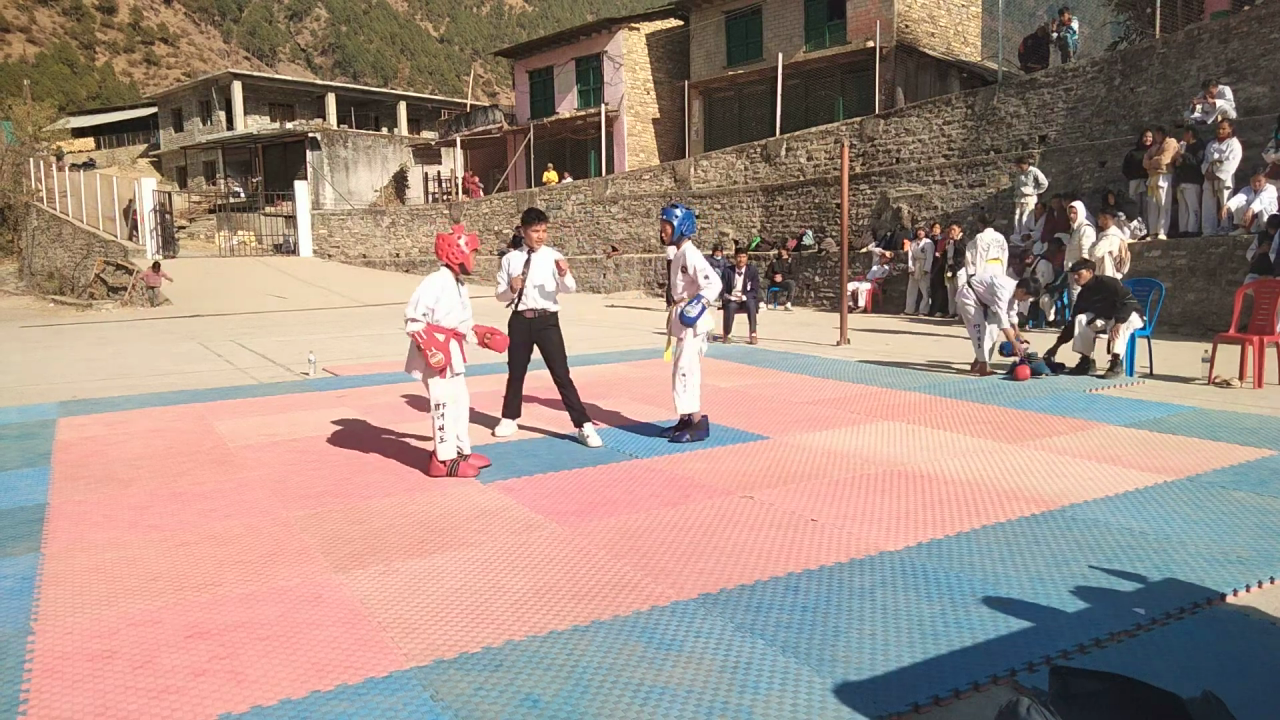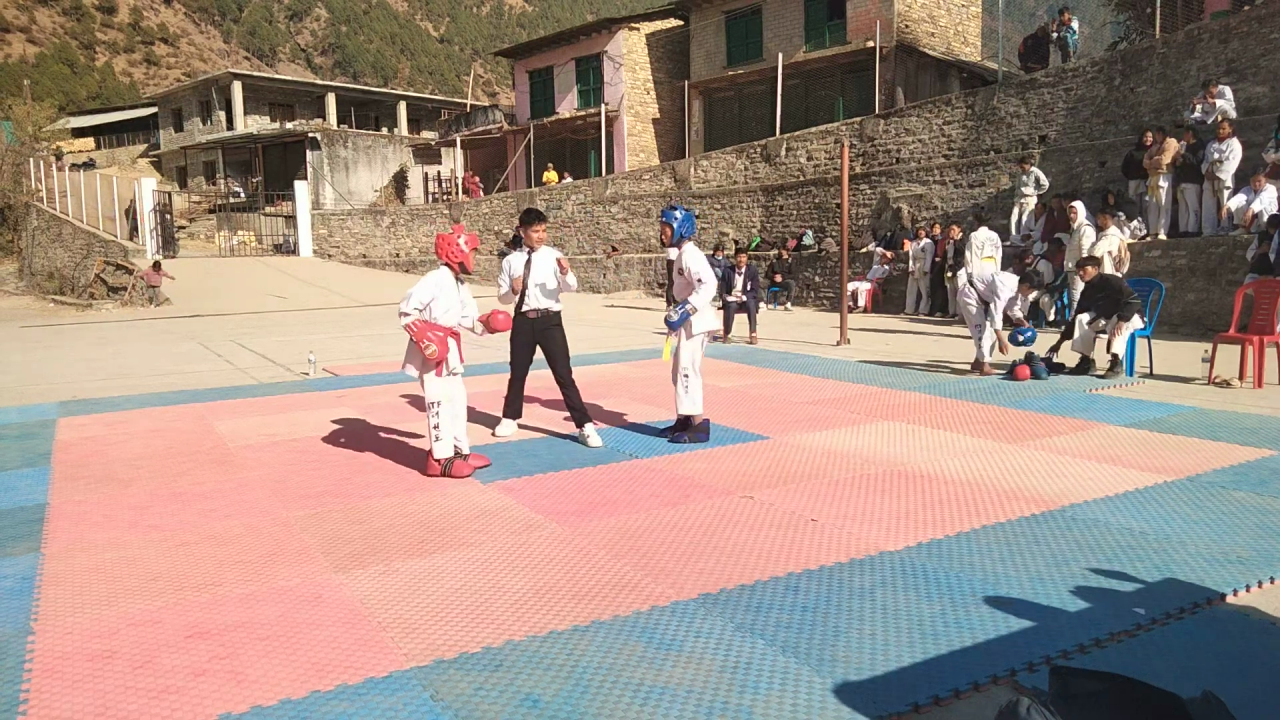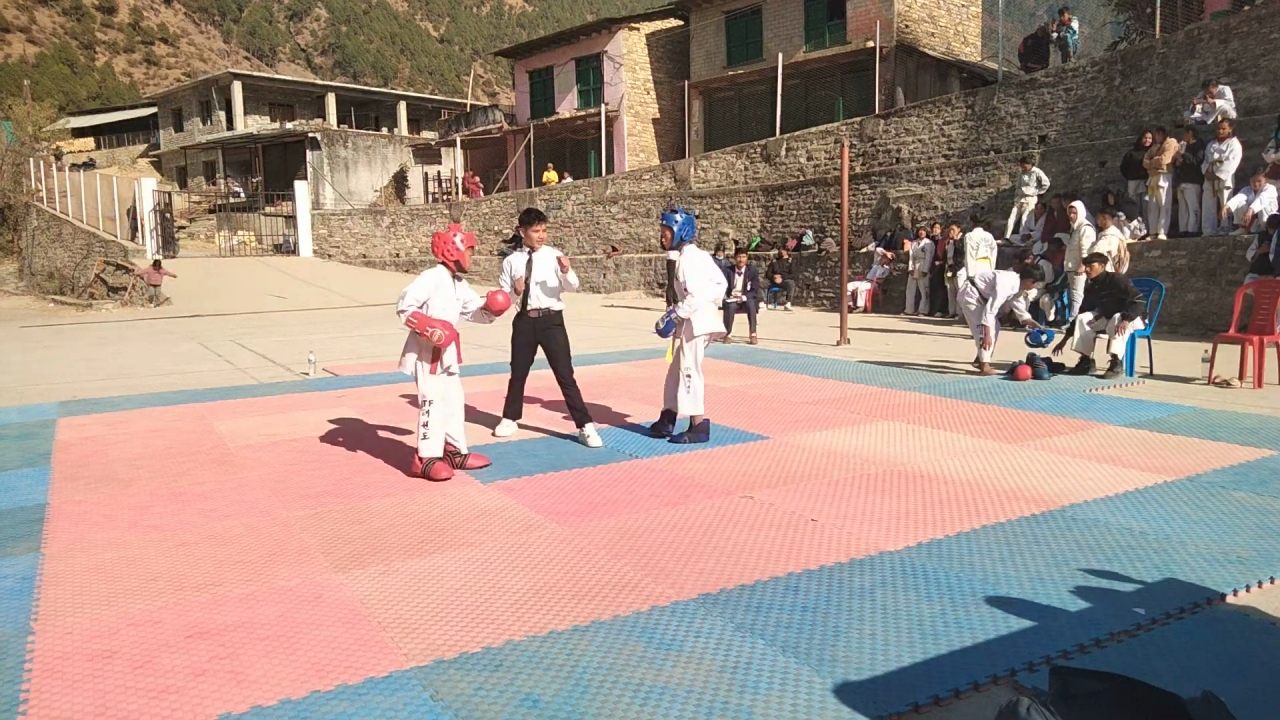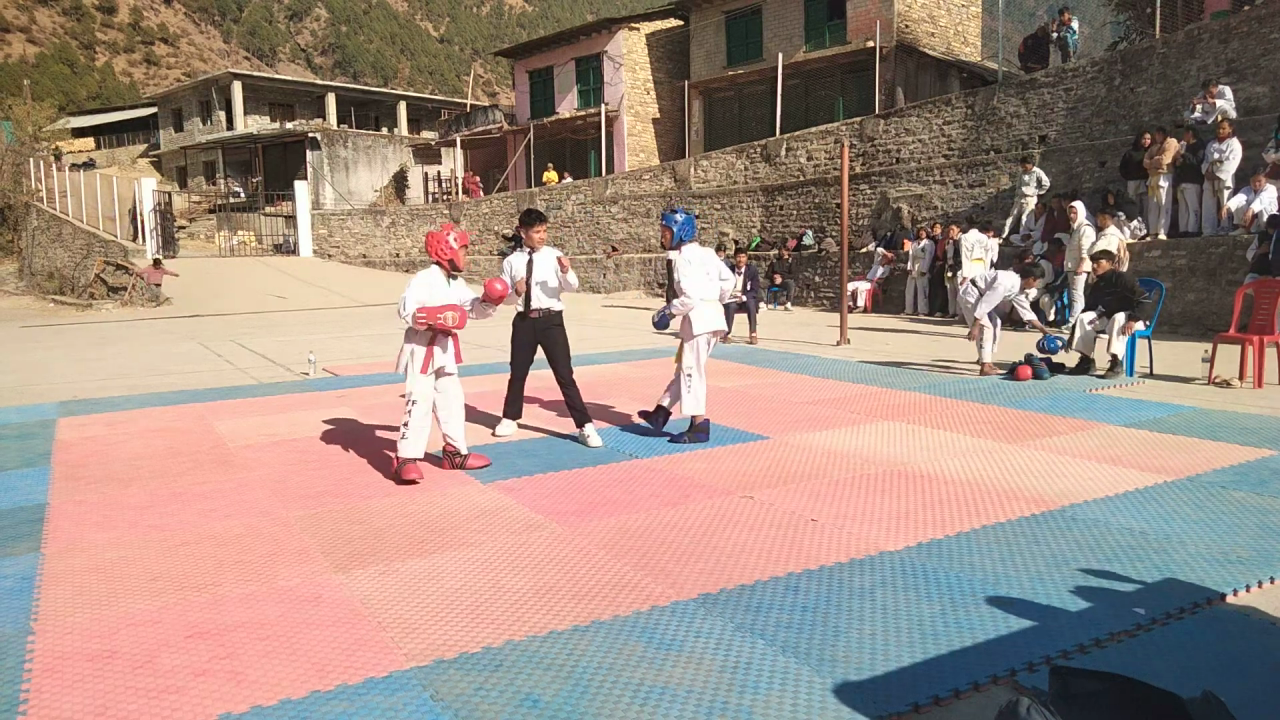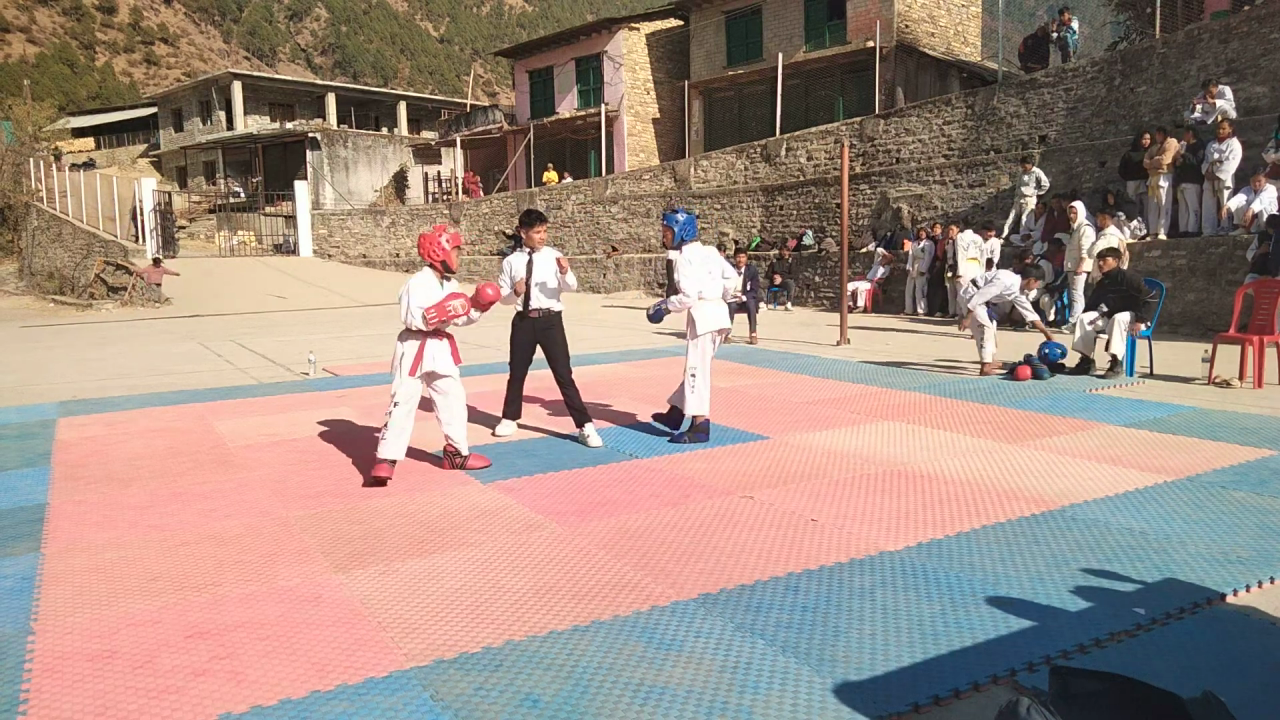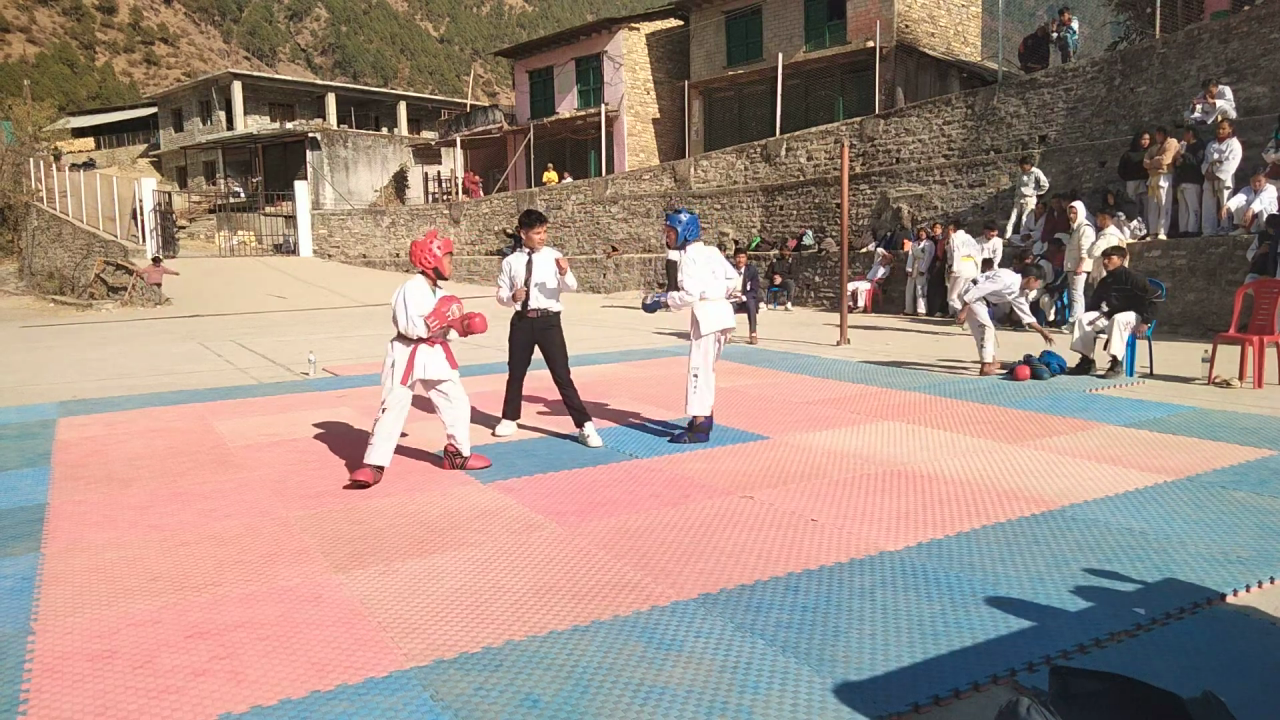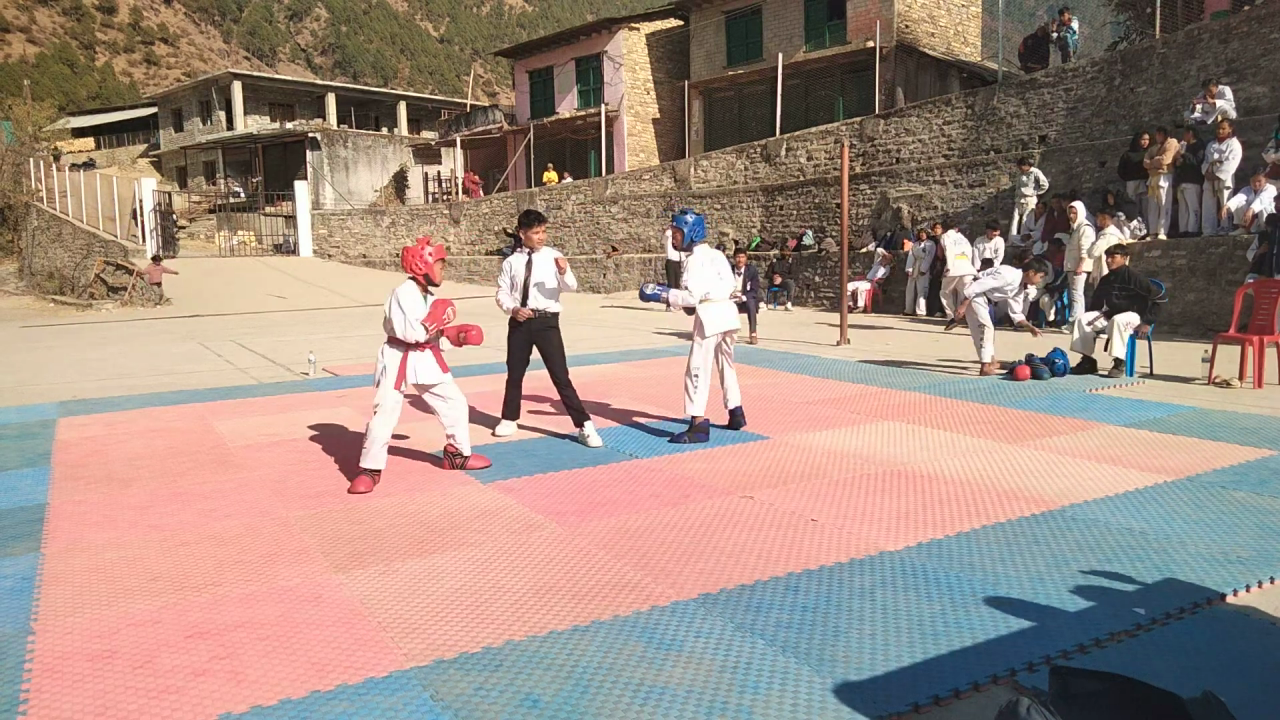
dt=0.1s
person 1, frame 1
left shoulder: (459, 284)
right shoulder: (436, 282)
right elbow: (412, 317)
left wrist: (483, 336)
right wrist: (429, 346)
left hip: (451, 348)
right hip: (435, 350)
left knee: (459, 401)
right knee: (443, 403)
left ankle: (460, 453)
right ankle: (444, 460)
person 1, frame 2
left shoulder: (460, 284)
right shoulder: (434, 280)
left elbow: (468, 317)
right elbow: (406, 310)
left wrist: (487, 324)
right wrist: (423, 340)
left hip: (449, 346)
right hip: (432, 348)
left knee: (457, 400)
right knee: (439, 402)
left ankle: (459, 452)
right ankle: (440, 459)
person 1, frame 3
left shoulder: (460, 283)
right shoulder: (430, 278)
left elbow: (476, 312)
right elbow: (403, 308)
left wrist: (492, 307)
right wrist: (428, 327)
left hip: (446, 346)
right hip: (424, 346)
left knee: (452, 399)
right knee: (431, 400)
left ankle: (455, 452)
right ankle: (427, 459)
person 1, frame 4
left shoulder: (456, 282)
right shoulder: (425, 278)
left elbow: (476, 308)
right elbow: (408, 312)
left wrist: (490, 298)
right wrist: (438, 317)
left hip: (444, 346)
right hip: (421, 346)
left knee: (452, 399)
right knee: (419, 400)
left ankle: (455, 453)
right ankle: (407, 460)
person 1, frame 5
left shoulder: (449, 283)
right shoulder: (419, 282)
left elbow: (460, 315)
right elbow: (412, 319)
left wrist: (479, 304)
right wrist: (444, 310)
left hip: (440, 348)
right hip: (415, 348)
left knee: (453, 401)
right knee: (404, 403)
left ankle: (455, 453)
right ankle: (386, 460)
person 1, frame 6
left shoulder: (439, 292)
right shoulder: (412, 288)
right elbow: (412, 328)
left wrist: (464, 324)
right wrist: (442, 316)
left hip: (435, 354)
right hip: (407, 355)
left knee: (457, 402)
right knee: (393, 409)
left ankle: (458, 453)
right ankle: (372, 466)
person 1, frame 7
left shoulder: (430, 297)
right shoulder: (403, 293)
right elbow: (410, 333)
left wrist: (458, 335)
right wrist: (436, 320)
left hip: (426, 358)
right hip: (398, 359)
left knee: (455, 403)
right knee: (384, 413)
left ankle: (458, 454)
right ankle: (369, 469)
person 2, frame 1
left shoulder: (553, 257)
right shoulder: (510, 259)
left elbow: (569, 289)
right elbow: (500, 294)
left wrist: (564, 275)
right wrist: (511, 289)
left hip: (546, 320)
right hip: (519, 320)
left knee: (561, 374)
right knee: (516, 372)
left ankle: (583, 426)
right ankle: (510, 418)
person 2, frame 2
left shoulder: (554, 256)
right shoulder: (511, 261)
left elbow: (571, 287)
right elbow: (502, 296)
left wrist: (565, 273)
right wrist: (513, 291)
left hip: (549, 320)
right hip: (523, 321)
left knee: (564, 374)
right knee: (517, 373)
left ankle: (585, 426)
right ankle: (510, 418)
person 2, frame 3
left shoulder: (554, 256)
right shoulder: (511, 261)
left elbow: (572, 286)
left wrist: (566, 272)
right wrist: (514, 291)
left hip: (551, 320)
right hip: (524, 320)
left knee: (565, 374)
right knee: (518, 372)
left ankle: (585, 427)
right ankle: (510, 419)
person 2, frame 4
left shoulder: (554, 256)
right shoulder: (512, 261)
left elbow: (572, 287)
right elbow: (503, 296)
left wrist: (566, 272)
right wrist: (515, 293)
left hip: (551, 320)
right hip: (524, 321)
left knee: (564, 374)
right knee: (518, 372)
left ankle: (585, 427)
right ankle: (510, 419)
person 2, frame 5
left shoulder: (554, 256)
right shoulder: (511, 261)
left elbow: (571, 287)
right elbow: (502, 294)
left wrist: (565, 272)
right wrist: (512, 293)
left hip: (550, 320)
right hip: (523, 321)
left knee: (563, 374)
right knee: (517, 373)
left ankle: (585, 427)
right ankle: (510, 419)
person 2, frame 6
left shoulder: (554, 256)
right shoulder: (511, 262)
left elbow: (571, 287)
right elbow: (501, 294)
left wrist: (564, 273)
right wrist: (512, 297)
left hip: (548, 320)
right hip: (522, 321)
left knee: (562, 374)
right knee: (516, 373)
left ankle: (584, 426)
right ankle: (509, 419)
person 2, frame 7
left shoulder: (553, 257)
right shoulder: (511, 262)
left elbow: (571, 287)
right elbow: (502, 294)
left wrist: (563, 272)
right wrist: (513, 310)
left hip: (546, 321)
right hip: (519, 322)
left knee: (560, 375)
right knee: (515, 373)
left ankle: (584, 426)
right ankle: (509, 419)
person 3, frame 1
left shoulder: (689, 254)
right shoulder: (680, 254)
left elbow: (714, 283)
left wrist: (697, 304)
left hip: (693, 320)
right hip: (686, 318)
left knee: (685, 369)
right knee: (685, 370)
left ankle: (697, 423)
right ankle: (686, 420)
person 3, frame 2
left shoulder: (688, 255)
right shoulder: (687, 253)
left elbow: (707, 287)
right elbow: (705, 284)
left wrist: (684, 309)
left hip: (695, 320)
right hip: (691, 320)
left knee: (686, 369)
right knee: (682, 369)
left ankle: (698, 425)
right ankle: (684, 421)
person 3, frame 3
left shoulder: (686, 259)
right shoulder: (703, 255)
left elbow: (694, 297)
right elbow: (721, 284)
left wrist: (673, 315)
left hip: (697, 319)
right hip: (708, 317)
left knee: (689, 370)
right knee: (678, 367)
left ankle: (699, 426)
right ankle: (667, 420)
person 3, frame 4
left shoulder: (684, 258)
right shoulder: (706, 253)
left elbow: (689, 297)
right elbow: (728, 279)
left wrist: (667, 311)
left hip: (699, 317)
right hip: (713, 313)
left knee: (691, 369)
right knee: (685, 367)
left ankle: (699, 426)
right ankle: (661, 413)
person 3, frame 5
left shoulder: (685, 257)
right shoulder: (709, 251)
left elbow: (687, 296)
right elbow: (731, 279)
left wrist: (663, 306)
left hip: (702, 314)
right hip: (718, 310)
left knee: (696, 369)
right knee: (698, 367)
left ankle: (699, 426)
right ankle: (674, 413)
person 3, frame 6
left shoulder: (689, 257)
right shoulder: (712, 251)
left elbow: (689, 295)
right elbow: (732, 278)
left wrist: (661, 299)
left hip: (706, 314)
right hip: (723, 310)
left knee: (699, 368)
right knee: (705, 368)
left ankle: (700, 425)
right ankle: (705, 416)
person 3, frame 7
left shoulder: (695, 259)
right shoulder: (715, 254)
left elbow: (691, 295)
right elbow: (731, 283)
left wrist: (662, 294)
left hip: (710, 315)
right hip: (727, 311)
left knee: (697, 369)
right knee: (725, 363)
left ankle: (699, 426)
right ankle: (736, 414)
